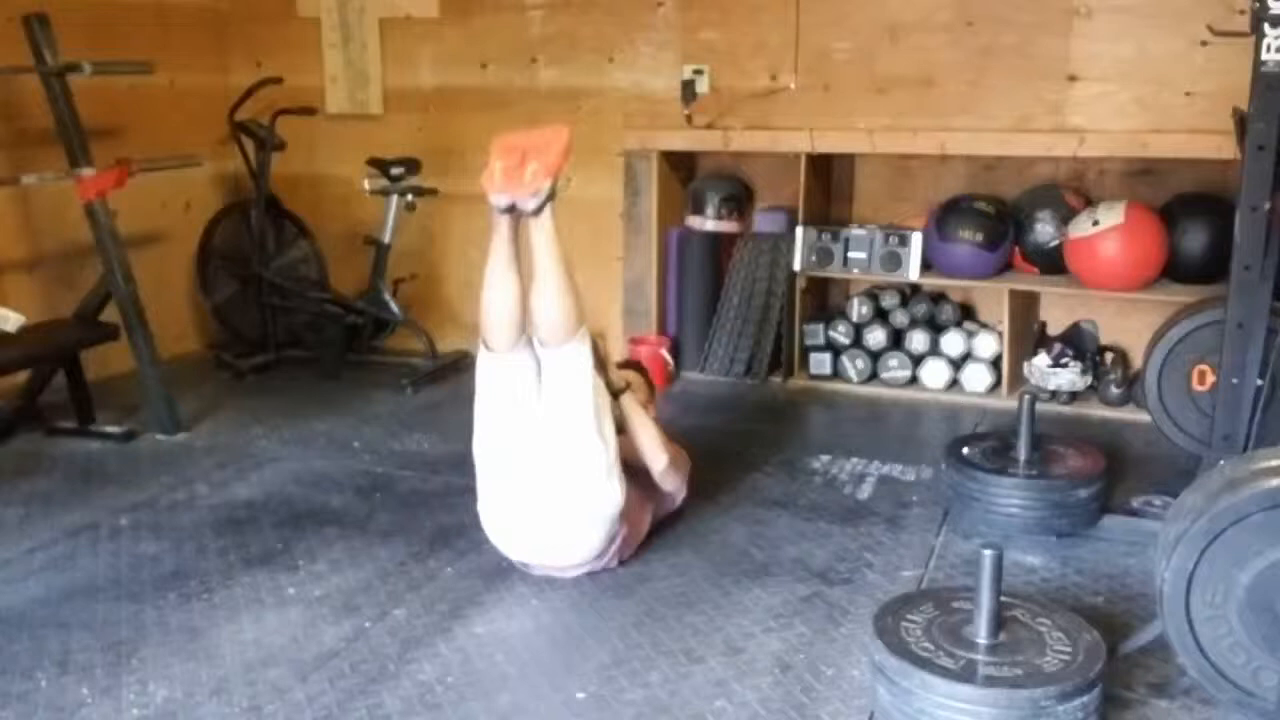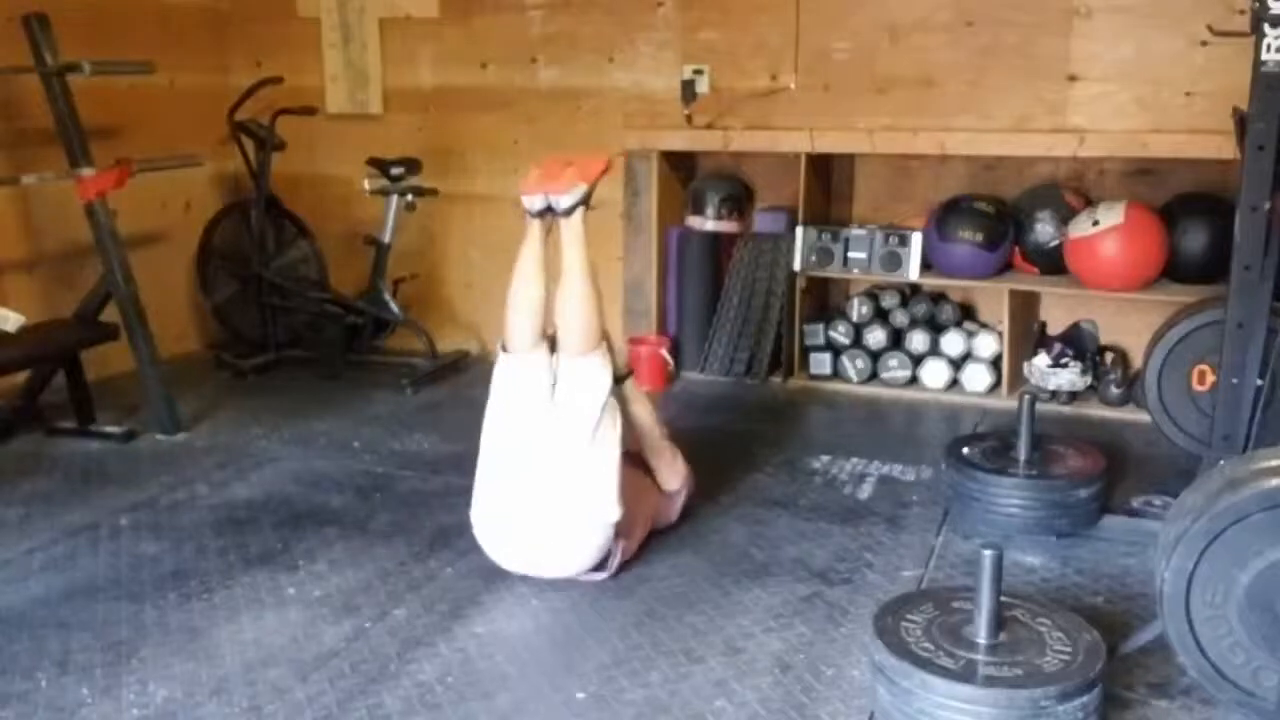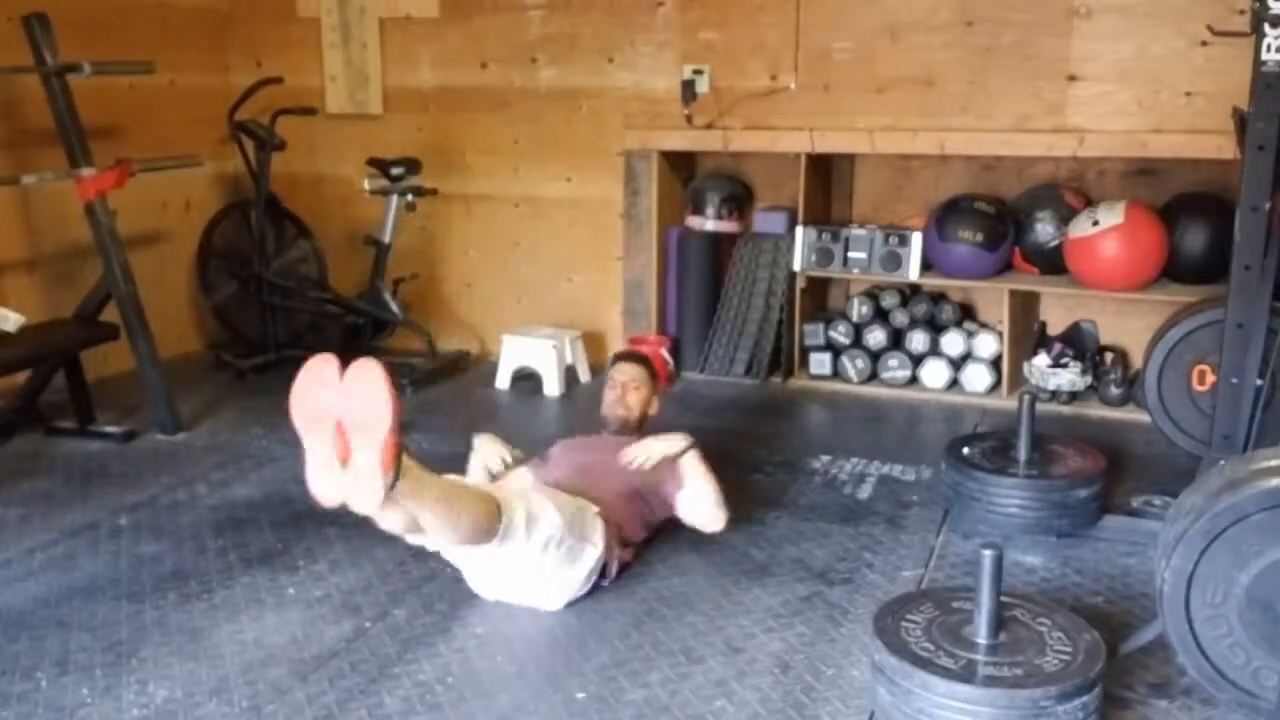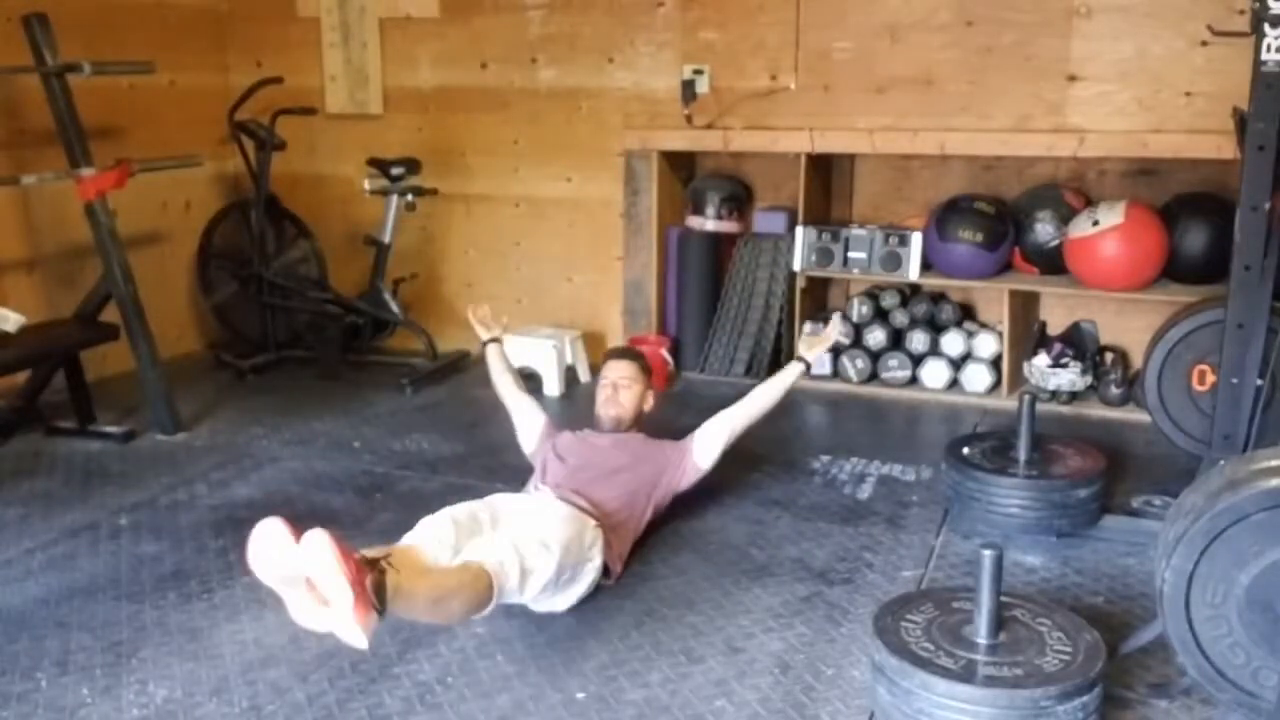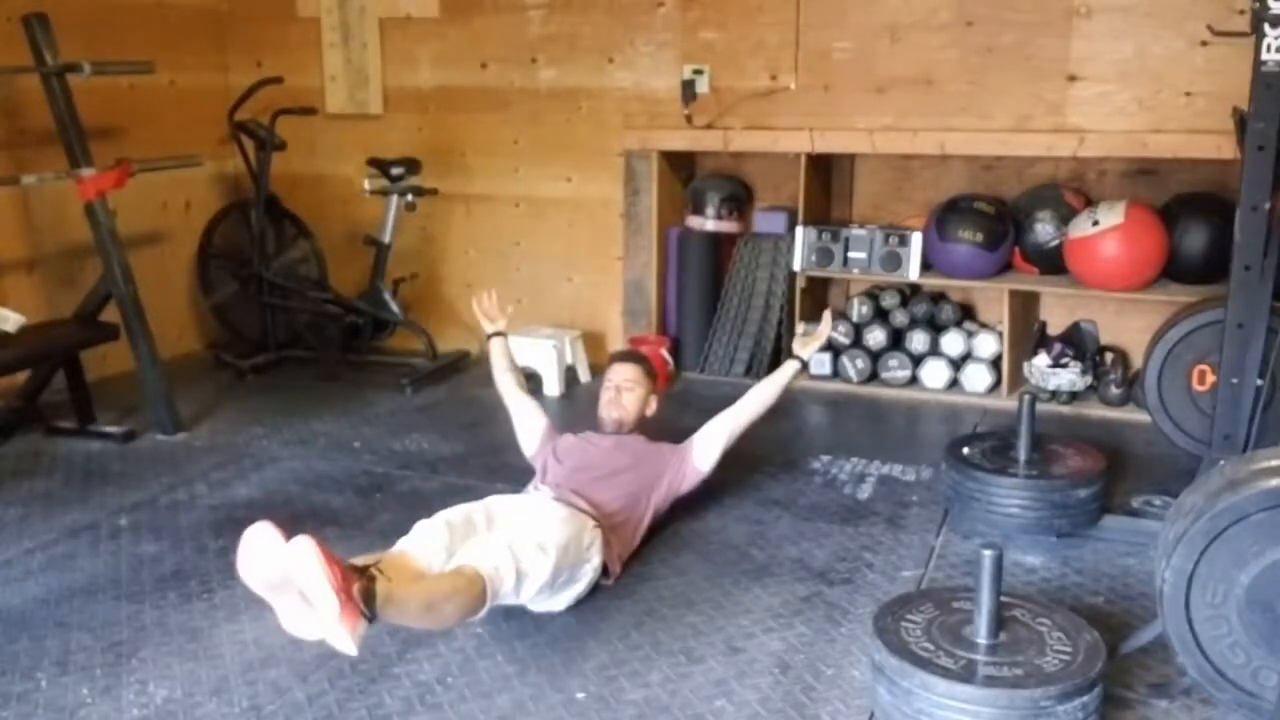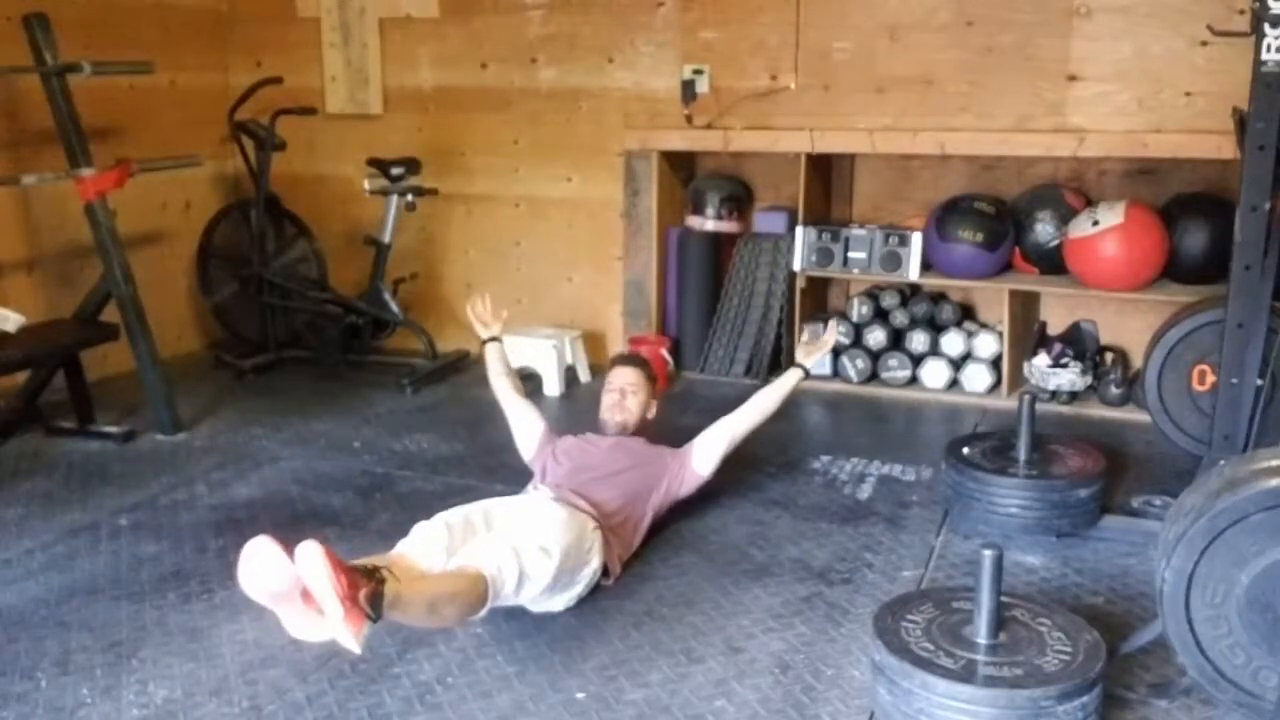
dt=0.4s
person 1, frame 1
left shoulder: (665, 467)
right shoulder: (584, 445)
left elbow: (662, 462)
left wrist: (621, 387)
left hip: (581, 525)
right hip: (511, 517)
left knee: (567, 352)
right knee: (503, 349)
person 1, frame 2
left shoulder: (669, 476)
left elbow: (651, 435)
left wrist: (616, 376)
left hip: (576, 534)
left knee: (584, 365)
right knee: (522, 351)
person 1, frame 3
left shoulder: (657, 472)
right shoulder: (566, 450)
left elbow: (713, 518)
left wrist: (681, 450)
right wrist: (490, 462)
left hip: (579, 537)
left knee: (484, 508)
left ankle: (382, 474)
right ankle: (368, 470)
person 1, frame 4
left shoulder: (665, 458)
right shoulder: (561, 443)
left elbow: (737, 416)
right elbow: (514, 396)
left wrist: (801, 362)
right wrist: (492, 342)
left hip: (575, 531)
right hip: (512, 508)
left knee: (484, 568)
right knee: (432, 539)
left ankle: (369, 596)
right ankle: (341, 589)
person 1, frame 5
left shoulder: (667, 461)
right shoulder: (562, 445)
left elbow: (733, 418)
right elbow: (514, 394)
left wrist: (795, 361)
right wrist: (497, 334)
left hip: (574, 533)
right hip: (513, 508)
left knee: (480, 571)
right knee: (426, 543)
left ankle: (359, 604)
right ankle: (321, 599)
person 1, frame 6
left shoulder: (667, 464)
right shoulder: (562, 447)
left elbow: (734, 424)
right elbow: (513, 401)
left wrist: (798, 369)
right wrist: (492, 342)
left hip: (573, 532)
right hip: (512, 509)
left knee: (480, 572)
right knee: (425, 546)
left ankle: (365, 602)
right ankle: (323, 601)
